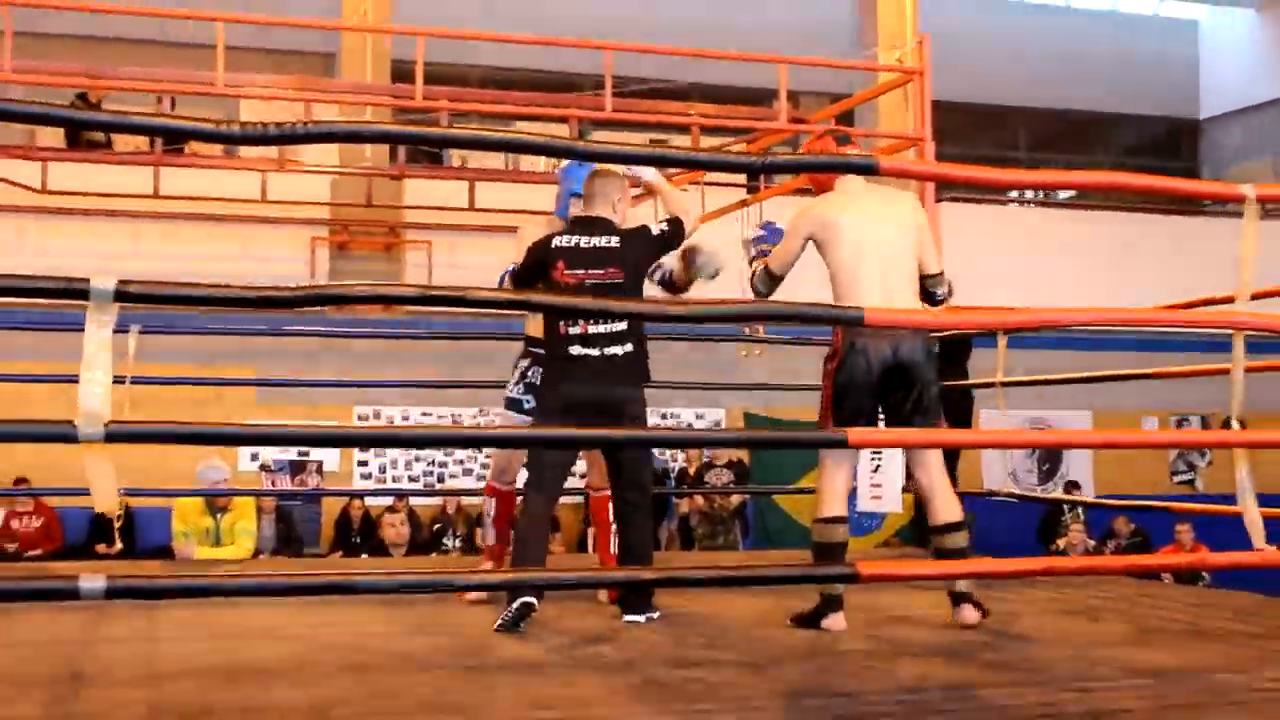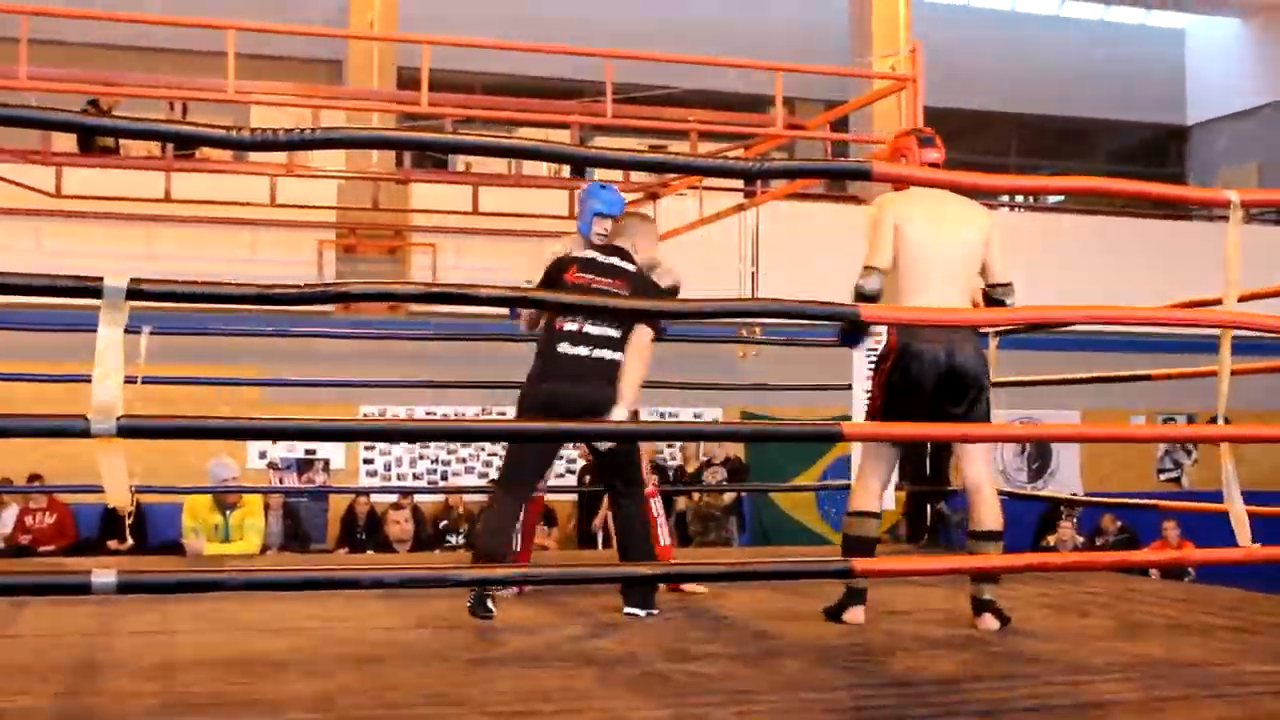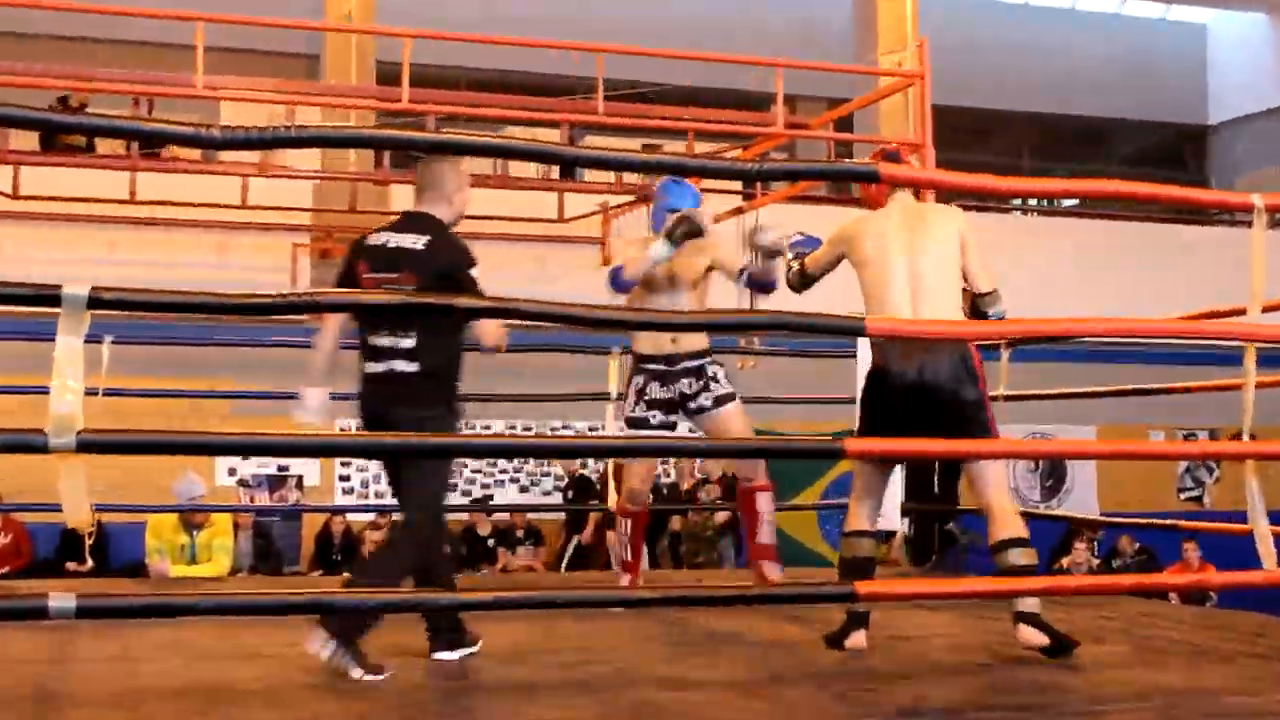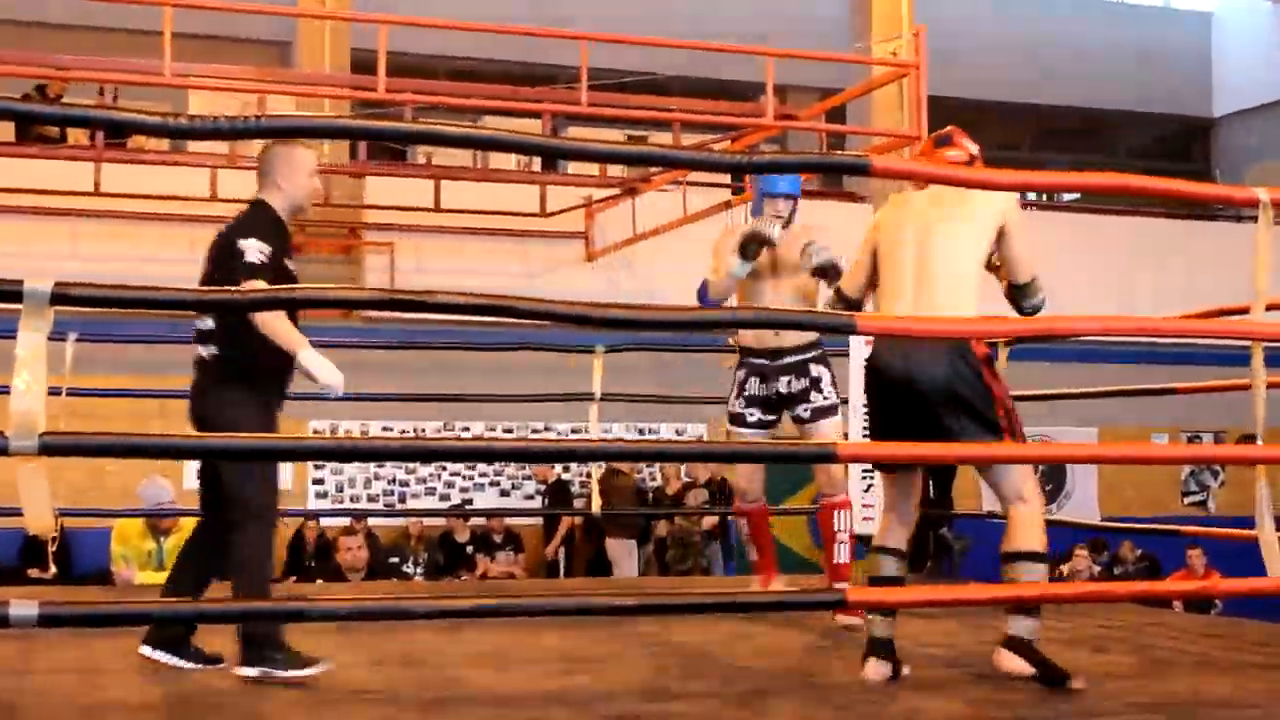
dt=0.7s
person 1, frame 1
left shoulder: (819, 211)
right shoulder: (906, 202)
left elbow: (764, 284)
right elbow: (938, 290)
left wrist: (760, 248)
left hip: (858, 345)
right hip: (913, 344)
left knee: (836, 476)
right knee: (932, 474)
left ankle: (830, 605)
right ankle: (964, 597)
person 1, frame 2
left shoulder: (891, 205)
right shoulder: (977, 214)
left elbow: (873, 281)
right elbow: (1002, 297)
left wrist: (855, 322)
left hip: (911, 346)
right hip: (965, 349)
left knee: (872, 475)
right knee: (979, 479)
left ankle: (854, 596)
right ankle: (986, 603)
person 1, frame 3
left shoulder: (856, 231)
right shoulder: (950, 218)
left elbow: (801, 277)
right elbow: (988, 306)
left wrist: (795, 262)
left hip: (892, 368)
right hip: (951, 360)
left knee: (866, 500)
right knee: (996, 495)
left ankle: (853, 623)
right ankle: (1030, 618)
person 1, frame 4
left shoulder: (893, 212)
right shoulder: (996, 201)
left elbow: (846, 302)
right elbow: (1029, 300)
left hip: (888, 361)
right hip: (951, 357)
left knee: (898, 512)
right knee: (1022, 497)
left ankle: (879, 649)
right ankle: (1019, 641)
person 2, frame 1
left shoulder: (549, 248)
right shoulder: (634, 244)
left elbow: (513, 290)
right elbow: (685, 219)
right wrist: (654, 179)
left hip: (564, 390)
right hip: (621, 392)
left knee: (541, 489)
right knee: (633, 495)
left ankle: (524, 589)
right ankle: (637, 600)
person 2, frame 2
left shoulder: (565, 266)
right shoulder: (645, 286)
left elbow: (530, 320)
right elbow: (640, 347)
right wrist: (622, 409)
left hip: (548, 391)
right hip: (604, 396)
left knee: (513, 487)
right knee: (628, 495)
left ankle: (485, 579)
right ankle: (640, 595)
person 2, frame 3
left shoulder: (368, 245)
right shoulder: (448, 253)
left elbow: (335, 318)
right elbow: (490, 334)
left wrist: (315, 385)
right wrist: (500, 326)
left hip: (379, 402)
right hip: (428, 406)
left knee: (422, 515)
right knee: (420, 524)
left ankle: (449, 633)
right ankle: (340, 626)
person 2, frame 4
left shoulder: (256, 233)
right shoulder: (256, 232)
right elbow: (259, 302)
left wrist: (300, 366)
right wrist: (307, 354)
left hip: (225, 393)
right hip: (235, 393)
left knee: (221, 516)
right knee: (254, 515)
left ankle: (167, 636)
right ankle: (261, 646)
person 3, frame 1
right shoulder: (535, 234)
right elbow: (509, 289)
right hip: (539, 360)
left knee: (599, 469)
right knee: (506, 463)
left ankle: (610, 575)
right ankle: (492, 567)
person 3, frame 2
left shoulder: (626, 257)
right shoulder: (556, 253)
left elbow: (648, 311)
right elbow: (523, 311)
left wrist: (659, 294)
left hip: (609, 370)
right hip: (562, 368)
left knee: (635, 465)
right knee: (533, 470)
right ankle: (519, 547)
person 3, frame 3
left shoulder: (710, 249)
right shoulder: (635, 248)
left elbow: (760, 284)
right elbow: (620, 282)
left wrist: (767, 259)
right wrist: (664, 242)
left hip: (701, 368)
right hip: (651, 374)
left knee: (750, 460)
right knee: (636, 484)
left ankle: (765, 560)
right ankle: (629, 578)
person 3, frame 4
left shoulder: (810, 238)
right shoulder: (731, 241)
right elbow: (707, 302)
left wrist: (829, 269)
right wrist: (742, 260)
left hip: (807, 365)
right hip: (754, 369)
left knee: (832, 477)
right knee: (746, 484)
left ankle: (839, 589)
right ankle: (767, 576)
